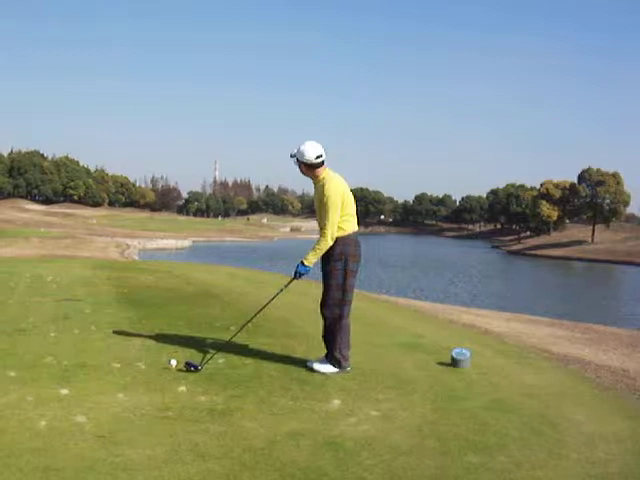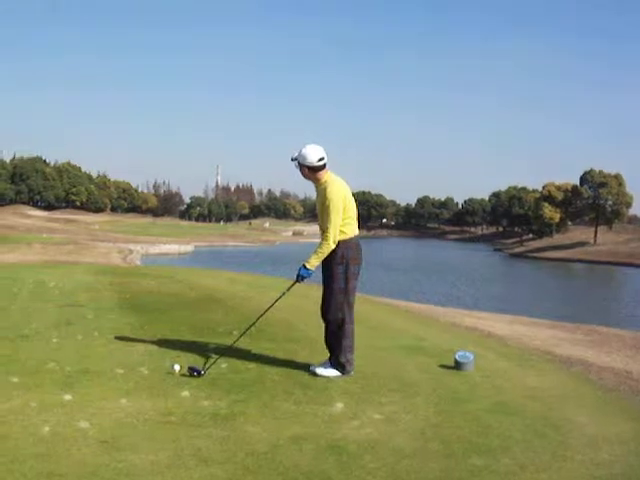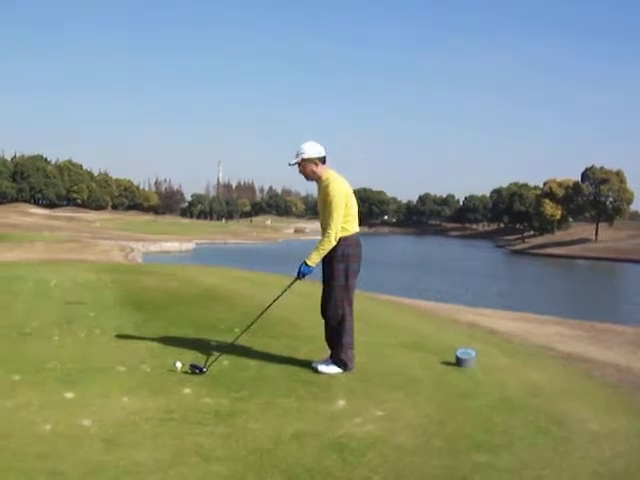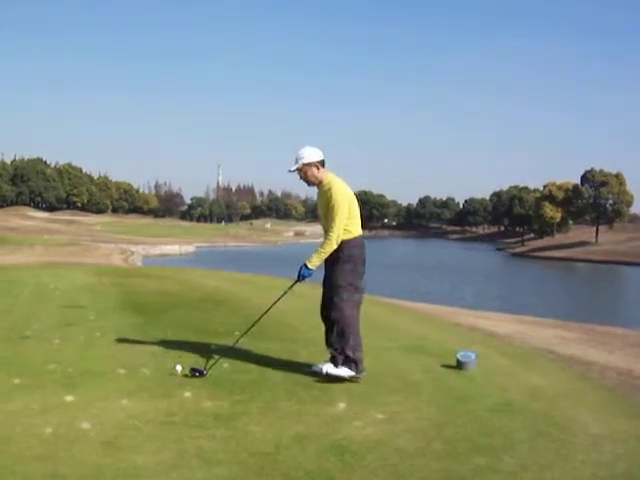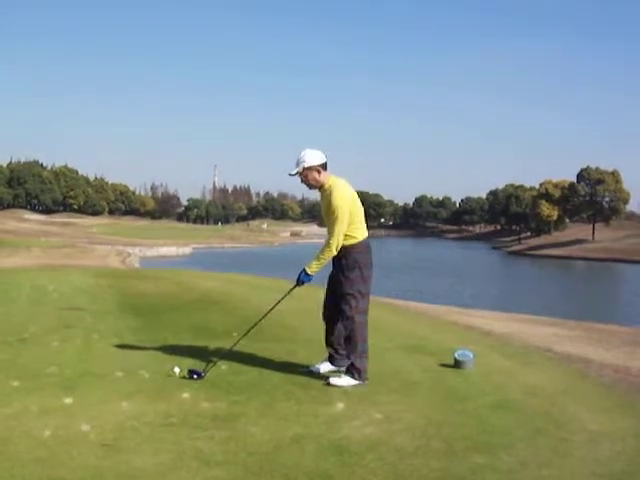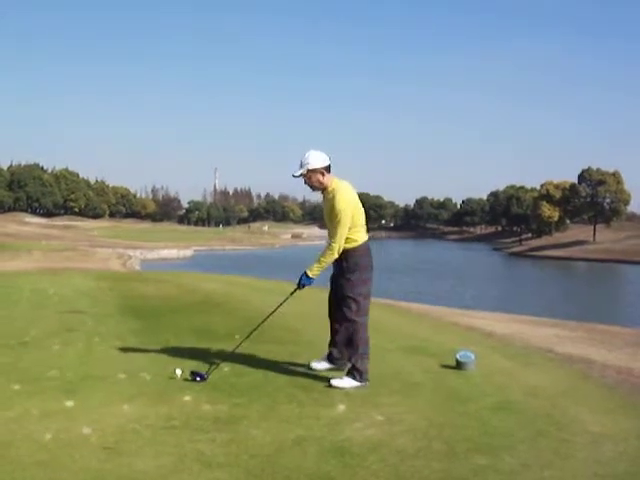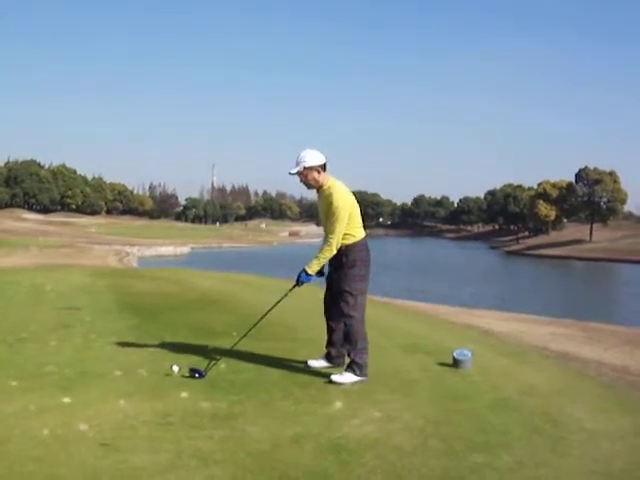
dt=0.4s
person 1, frame 1
left shoulder: (331, 187)
right shoulder: (323, 182)
left elbow: (328, 234)
left wrist: (307, 261)
right wrist: (311, 259)
left hip: (343, 248)
right hip: (335, 246)
left knee: (336, 305)
right knee: (329, 304)
left ankle: (339, 360)
right ankle: (332, 355)
person 1, frame 2
left shoulder: (332, 190)
right shoulder: (325, 185)
left elbow: (330, 237)
left wrist: (309, 265)
right wrist: (314, 262)
left hip: (343, 251)
right hip: (335, 250)
left knee: (339, 310)
right knee: (329, 310)
left ankle: (343, 364)
right ankle: (335, 359)
person 1, frame 3
left shoulder: (334, 187)
right shoulder: (325, 183)
left elbow: (332, 234)
left wrist: (310, 261)
right wrist: (315, 259)
left hip: (344, 248)
right hip: (336, 248)
left knee: (339, 307)
right knee: (329, 307)
left ankle: (344, 361)
right ankle: (336, 356)
person 1, frame 4
left shoulder: (337, 190)
right shoulder: (323, 189)
left elbow: (334, 236)
left wrist: (311, 263)
right wrist: (316, 261)
left hip: (349, 251)
right hip: (337, 251)
left knee: (343, 307)
right knee: (329, 309)
left ankle: (353, 363)
right ankle: (338, 359)
person 1, frame 5
left shoulder: (338, 195)
right shoulder: (328, 189)
left elbow: (334, 243)
left wrist: (310, 269)
left hip: (355, 256)
right hip: (343, 254)
left knee: (352, 313)
right knee: (332, 311)
left ankle: (357, 372)
right ankle: (338, 359)
person 1, frame 6
left shoulder: (341, 198)
right shoulder: (333, 190)
left elbow: (335, 245)
left wrist: (311, 272)
left hip: (355, 257)
right hip: (345, 256)
left knee: (353, 315)
right knee: (337, 311)
left ankle: (358, 374)
right ankle: (337, 357)
person 1, frame 7
left shoulder: (337, 195)
right shoulder: (323, 191)
left elbow: (333, 241)
left wrist: (310, 268)
right wrist: (320, 262)
left hip: (353, 255)
right hip: (339, 254)
left knee: (349, 311)
right knee: (332, 309)
left ankle: (358, 367)
right ankle: (334, 356)
